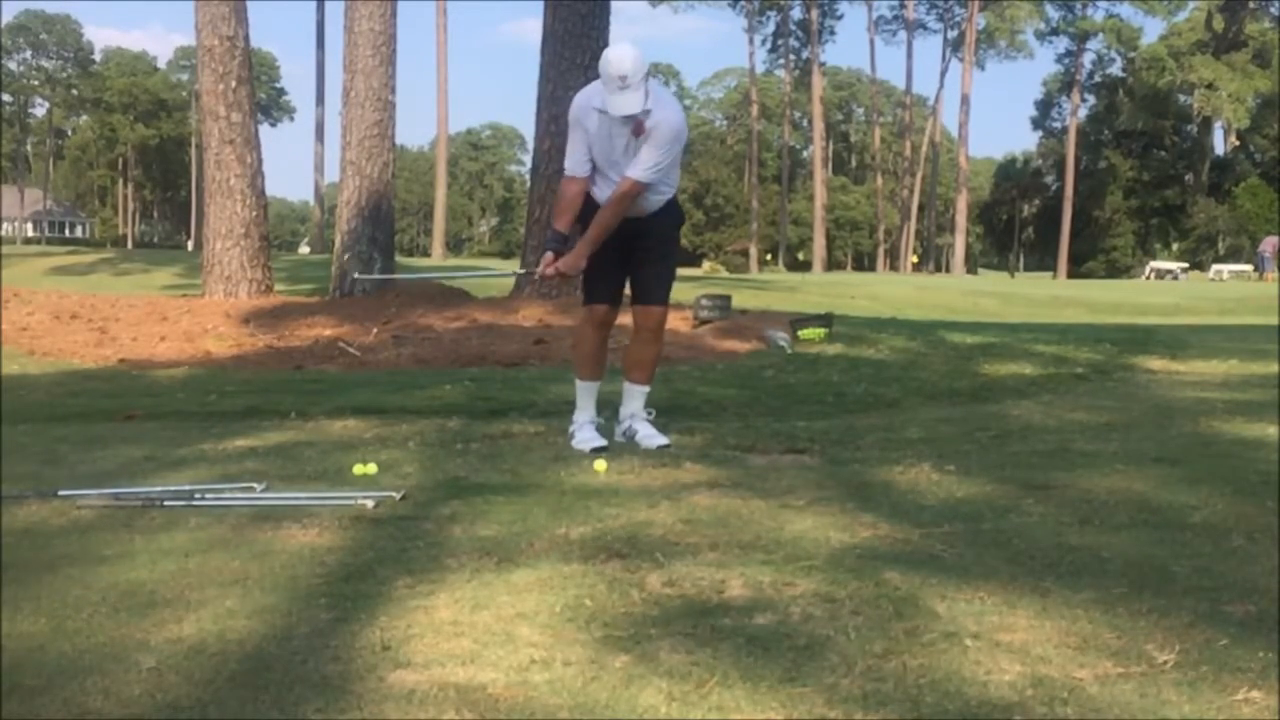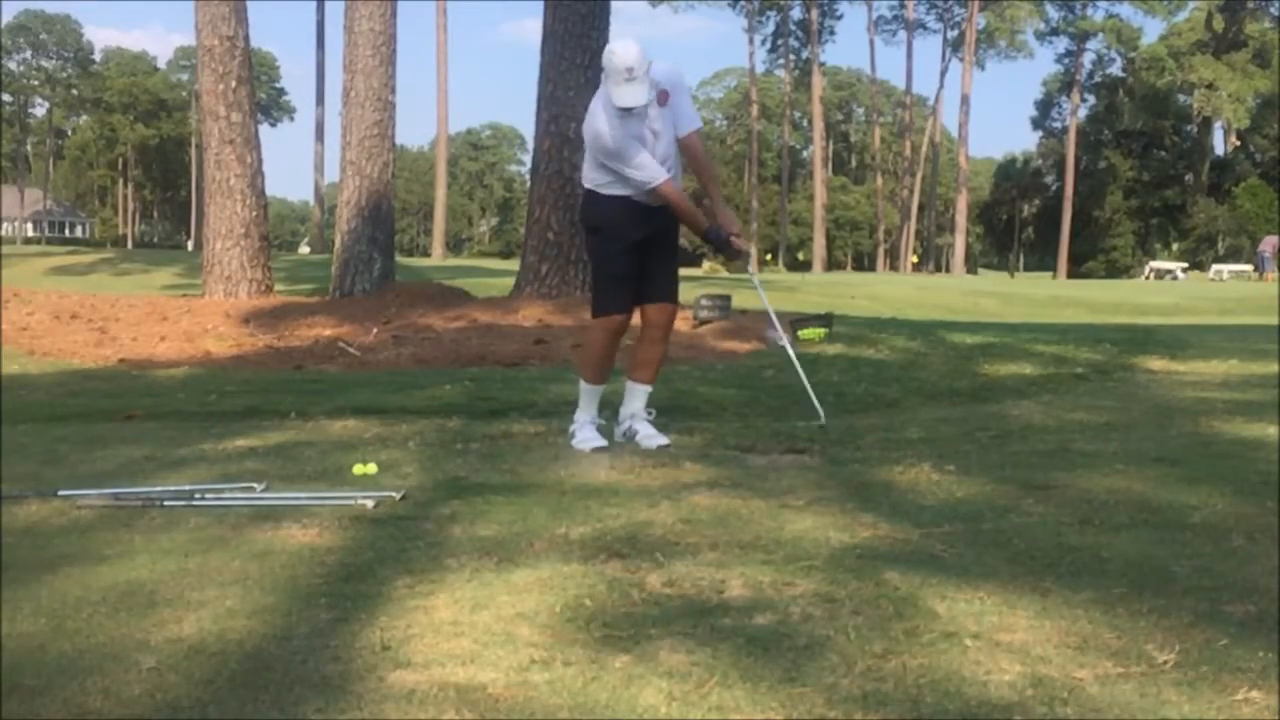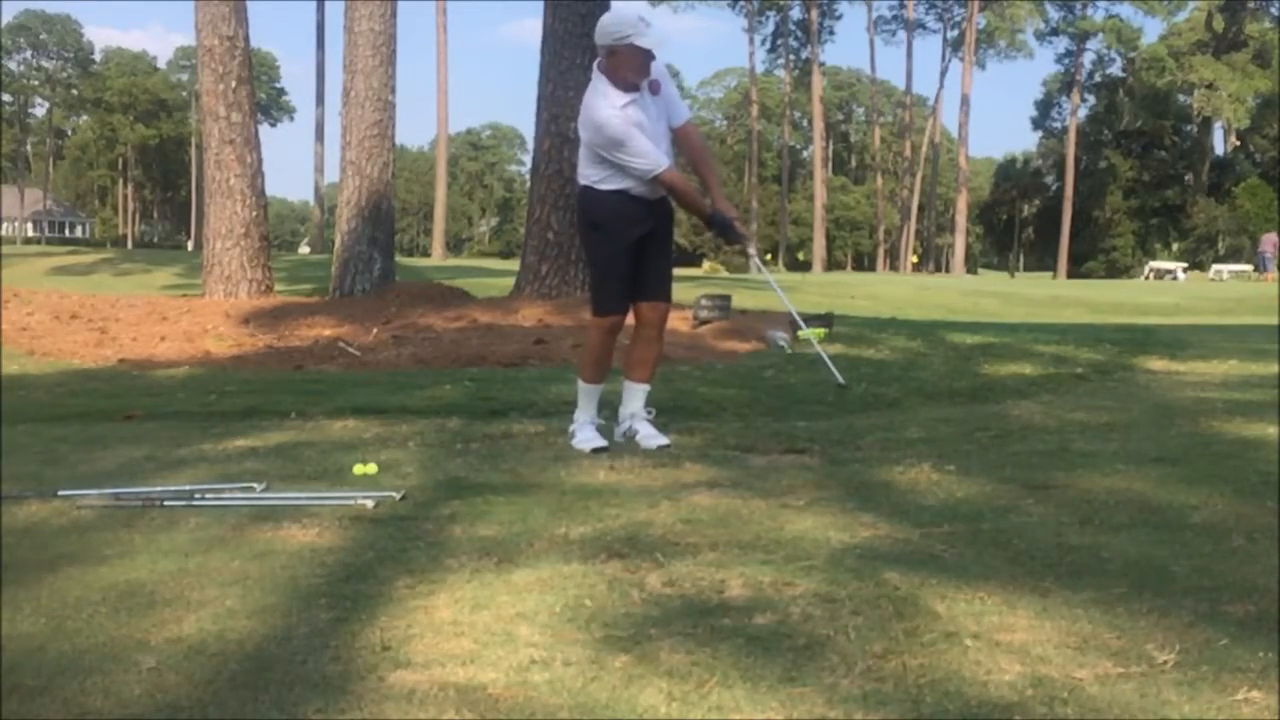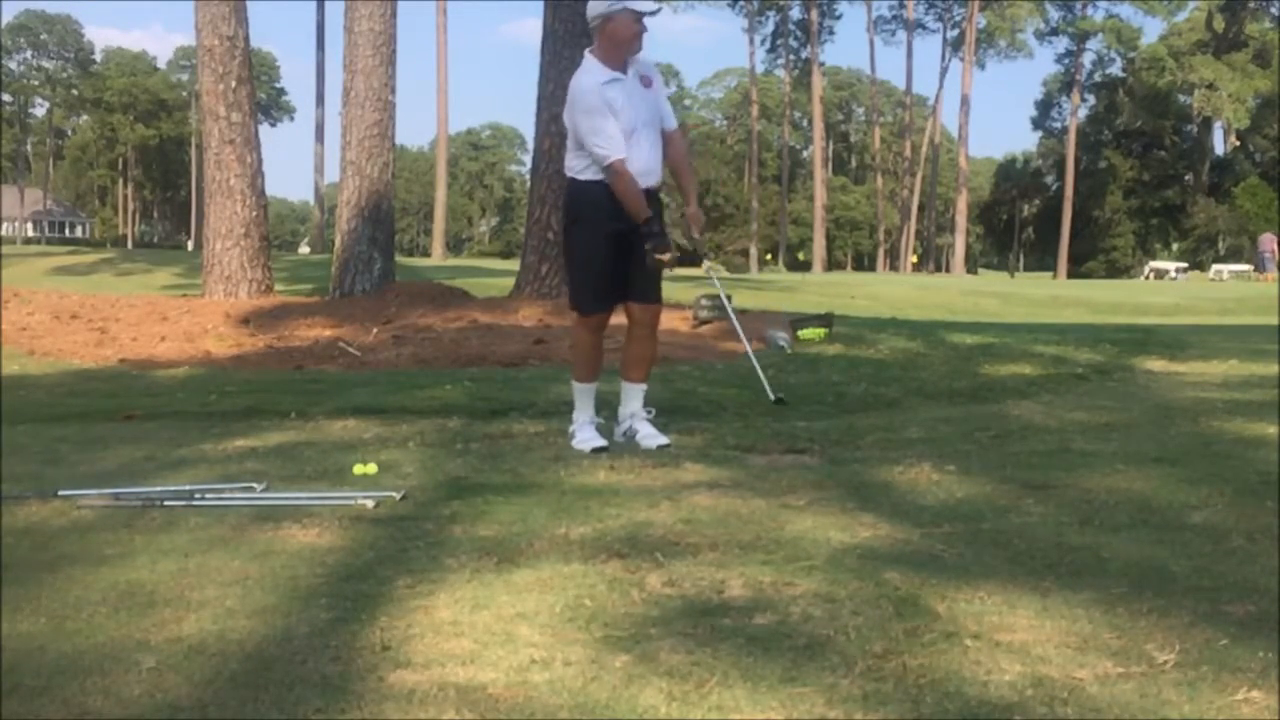
dt=0.5s
person 1, frame 1
left shoulder: (667, 117)
right shoulder: (584, 105)
left elbow: (627, 192)
right elbow: (575, 179)
left wrist: (582, 251)
right wrist: (556, 241)
left hip: (655, 216)
right hip: (598, 210)
left knee: (653, 318)
right knee: (598, 313)
left ankle: (633, 416)
right ankle: (583, 418)
person 1, frame 2
left shoulder: (668, 78)
right shoulder: (603, 124)
left elbow: (692, 146)
right elbow: (665, 188)
left wrist: (721, 208)
right wrist: (713, 236)
left hip: (661, 211)
right hip: (613, 214)
left knee: (661, 315)
right knee: (613, 318)
left ankle: (633, 416)
right ankle: (584, 418)
person 1, frame 3
left shoulder: (653, 72)
right shoulder: (604, 114)
left elbow: (687, 135)
right elbow: (668, 176)
left wrist: (718, 196)
right wrist: (712, 219)
left hip: (653, 206)
right hip: (610, 211)
left knee: (654, 315)
right knee: (609, 317)
left ankle: (632, 416)
right ankle: (584, 419)
person 1, frame 4
left shoulder: (646, 72)
right shoulder: (587, 88)
left elbow: (671, 139)
right elbow: (615, 168)
left wrist: (691, 202)
right wrist: (650, 229)
left hip: (644, 204)
right hip: (597, 205)
left knee: (646, 315)
right knee: (593, 317)
left ankle: (632, 416)
right ankle: (583, 419)
